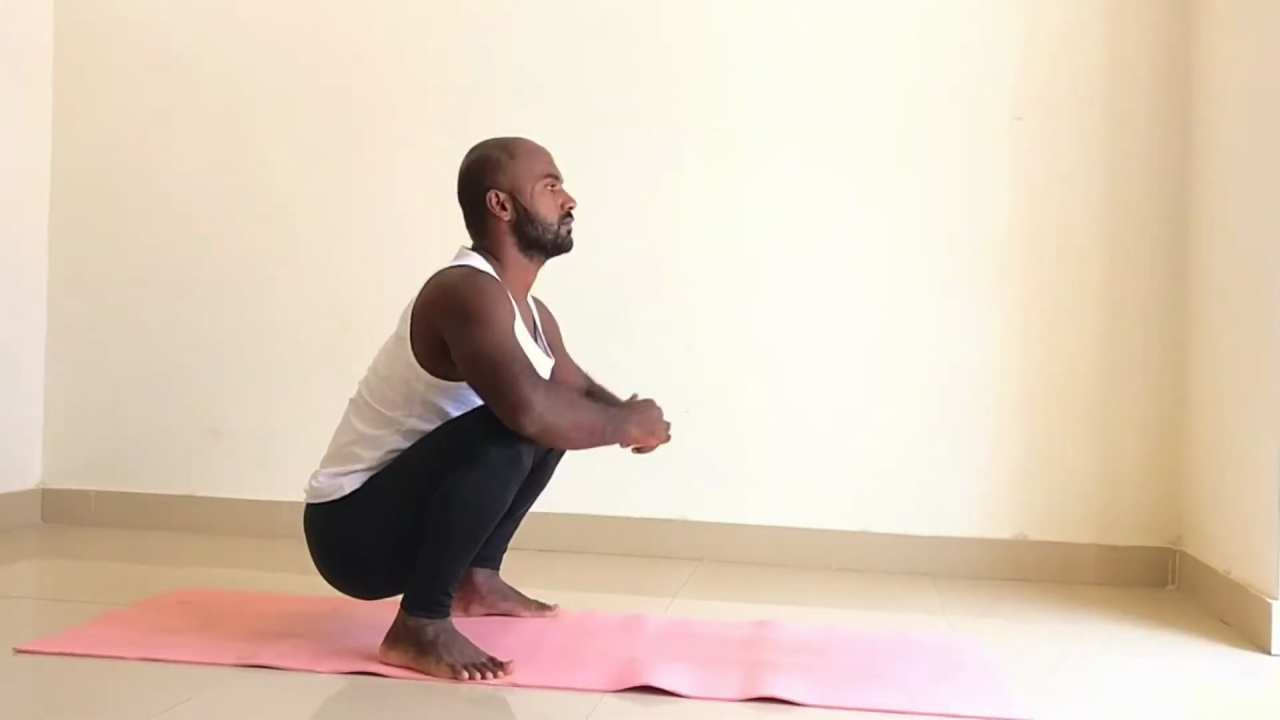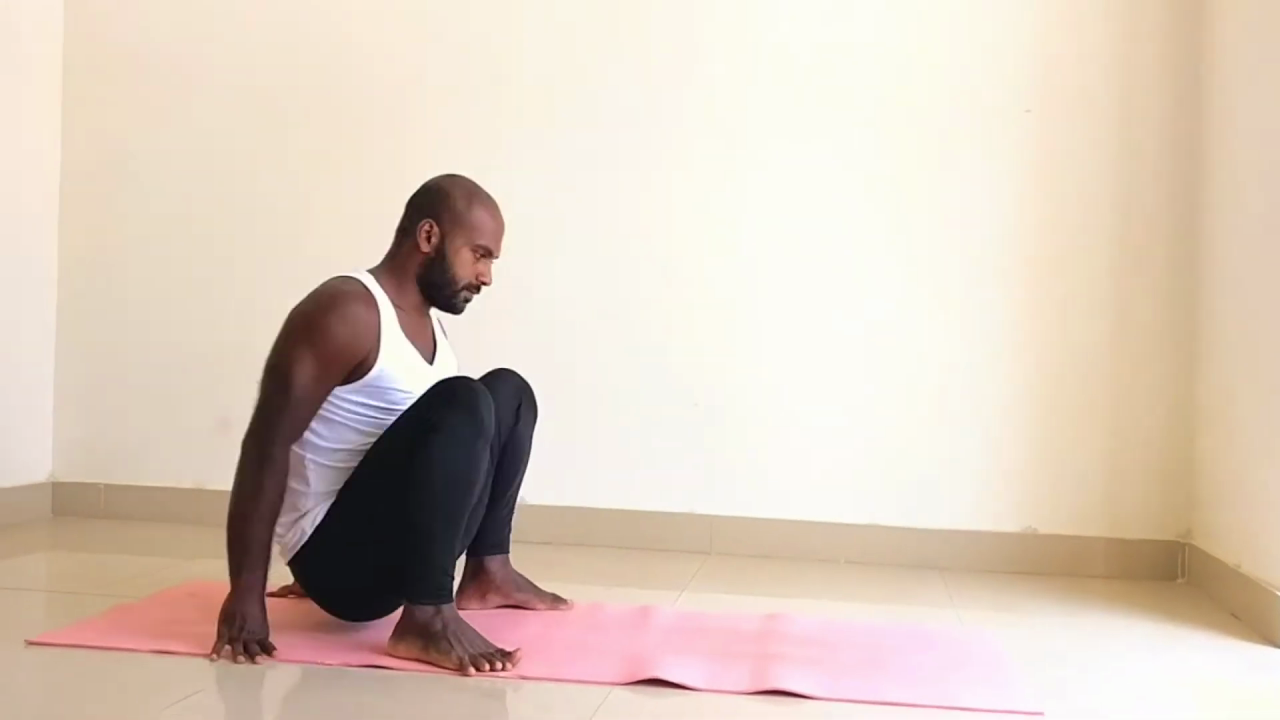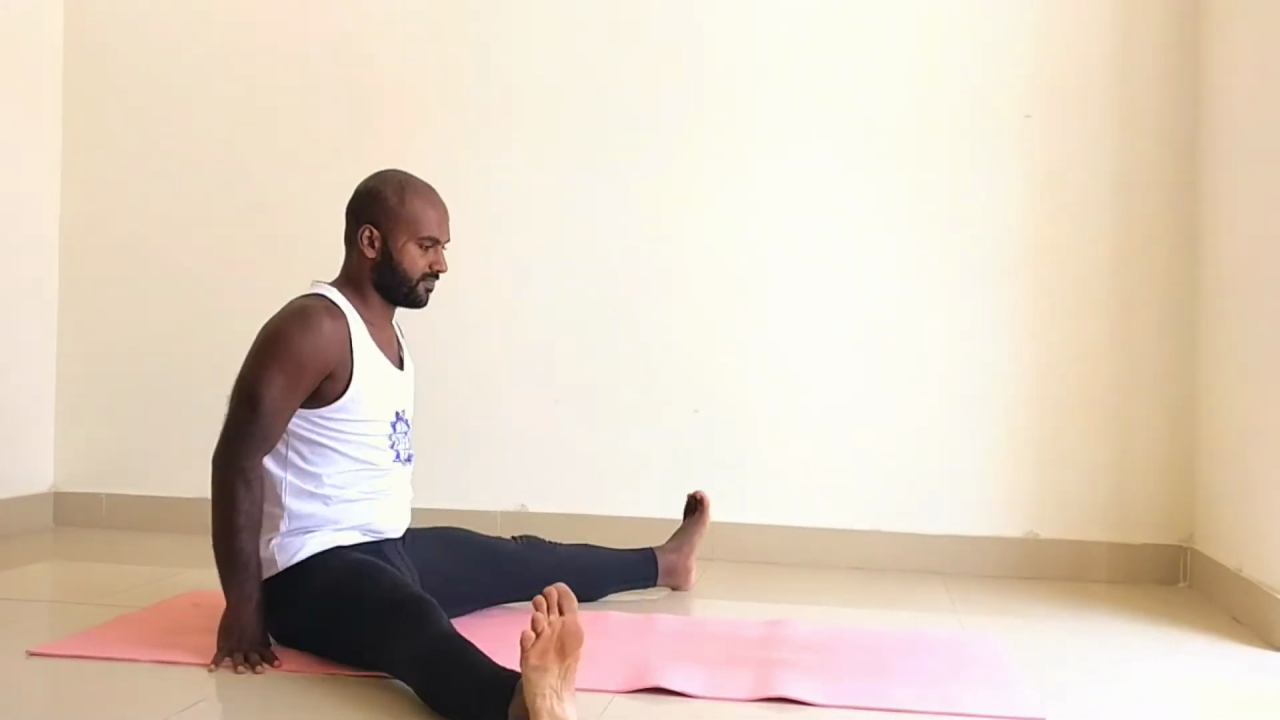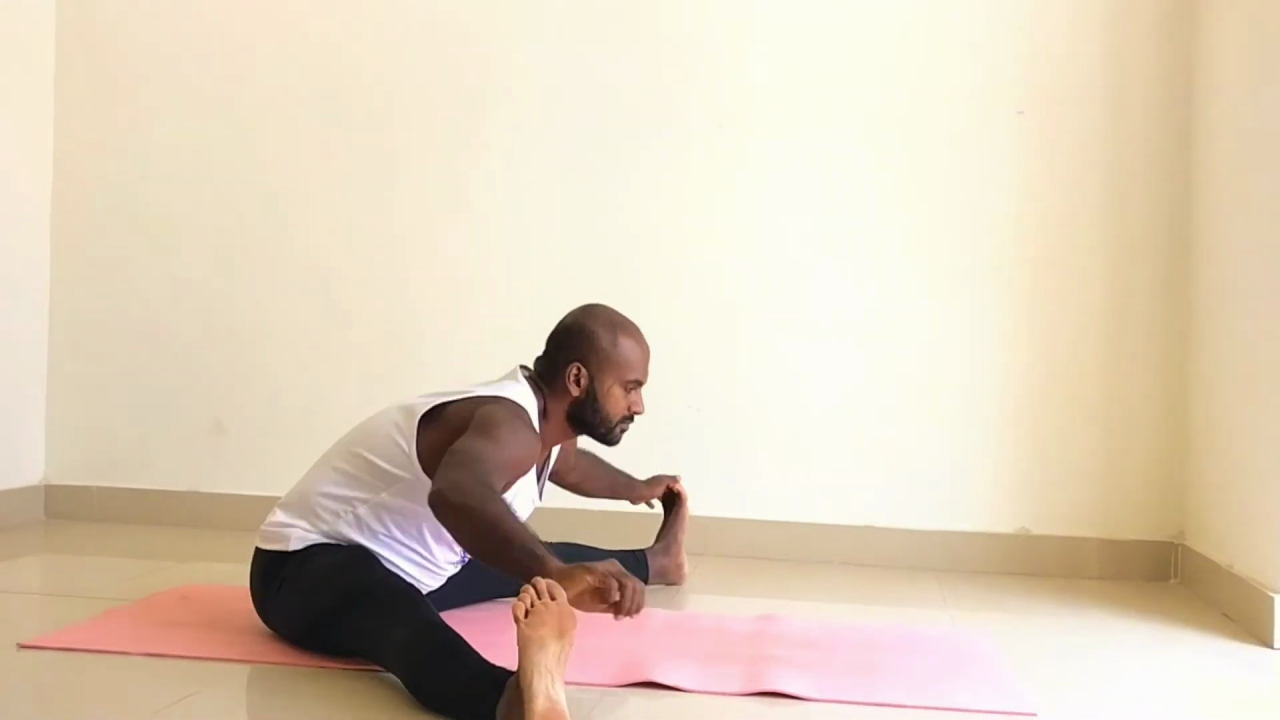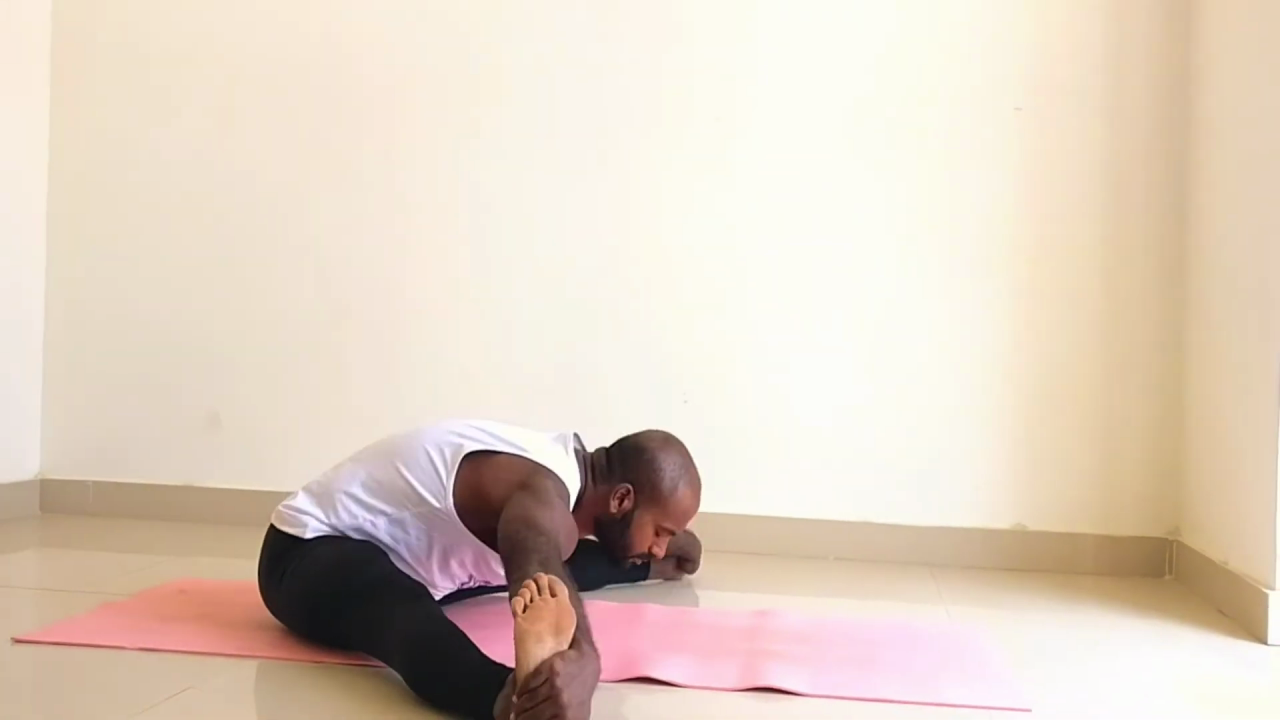
dt=0.3s
person 1, frame 1
left shoulder: (530, 312)
right shoulder: (469, 294)
left elbow: (587, 397)
right elbow: (534, 415)
left wrist: (630, 420)
right wrist: (629, 426)
left hip: (404, 520)
right hip: (354, 532)
left knee: (563, 425)
right knee: (508, 435)
left ankle: (478, 580)
right ankle: (420, 628)
person 1, frame 2
left shoulder: (423, 320)
right shoulder: (347, 309)
right elbow: (267, 442)
right wrist: (247, 593)
left hip: (376, 544)
right hip: (337, 551)
left knee: (508, 393)
right knee: (464, 405)
left ankle: (490, 571)
right ankle: (427, 618)
person 1, frame 3
left shoulder: (379, 325)
right shoulder: (315, 328)
right elbow: (236, 460)
right wrist: (243, 606)
left hip: (387, 550)
right hip: (309, 573)
left knee: (525, 562)
right knee: (415, 622)
left ankle: (662, 565)
person 1, frame 4
left shoulder: (541, 419)
right shoulder: (507, 425)
left elbow: (567, 463)
right elbow: (458, 496)
left wrist: (637, 488)
right wrist: (558, 572)
left hip: (396, 564)
left knee: (518, 569)
right knee: (407, 621)
left ankle: (653, 565)
person 1, frame 5
left shoulder: (578, 470)
right shoulder: (544, 494)
right elbow: (540, 590)
left wrist: (679, 542)
right wrist: (583, 663)
left hip: (374, 542)
right hip: (308, 551)
right knee: (405, 608)
